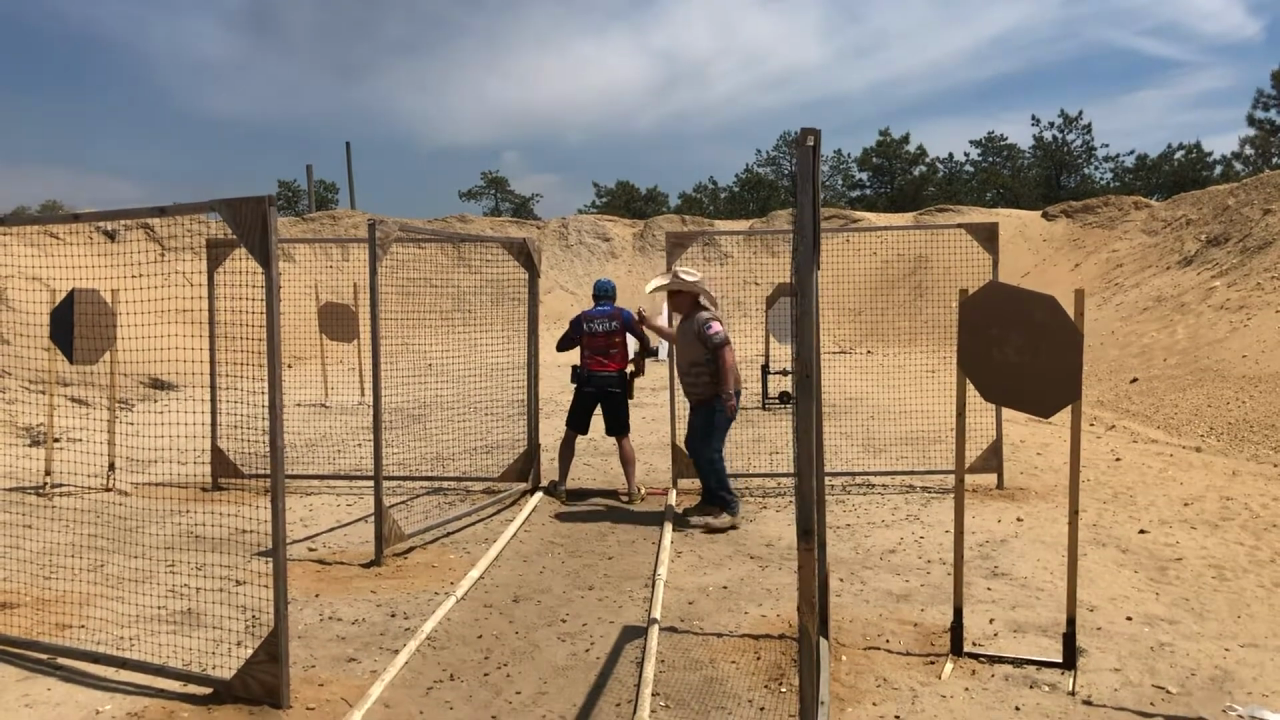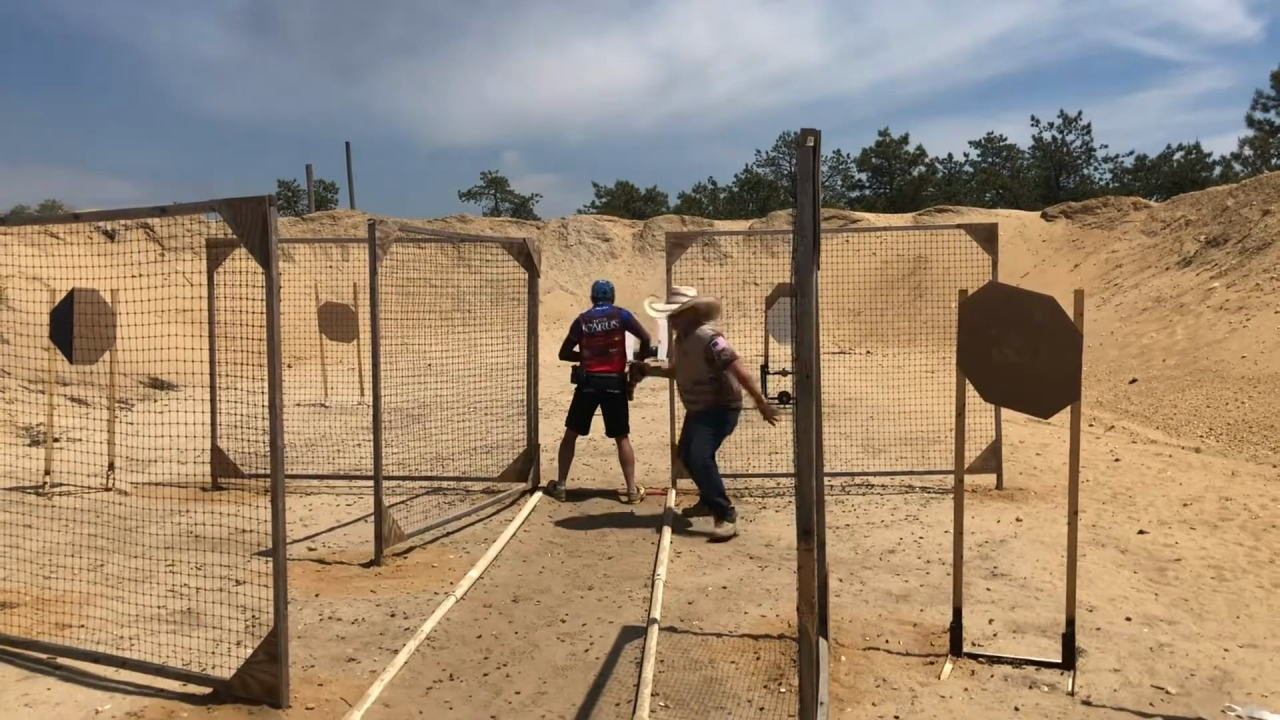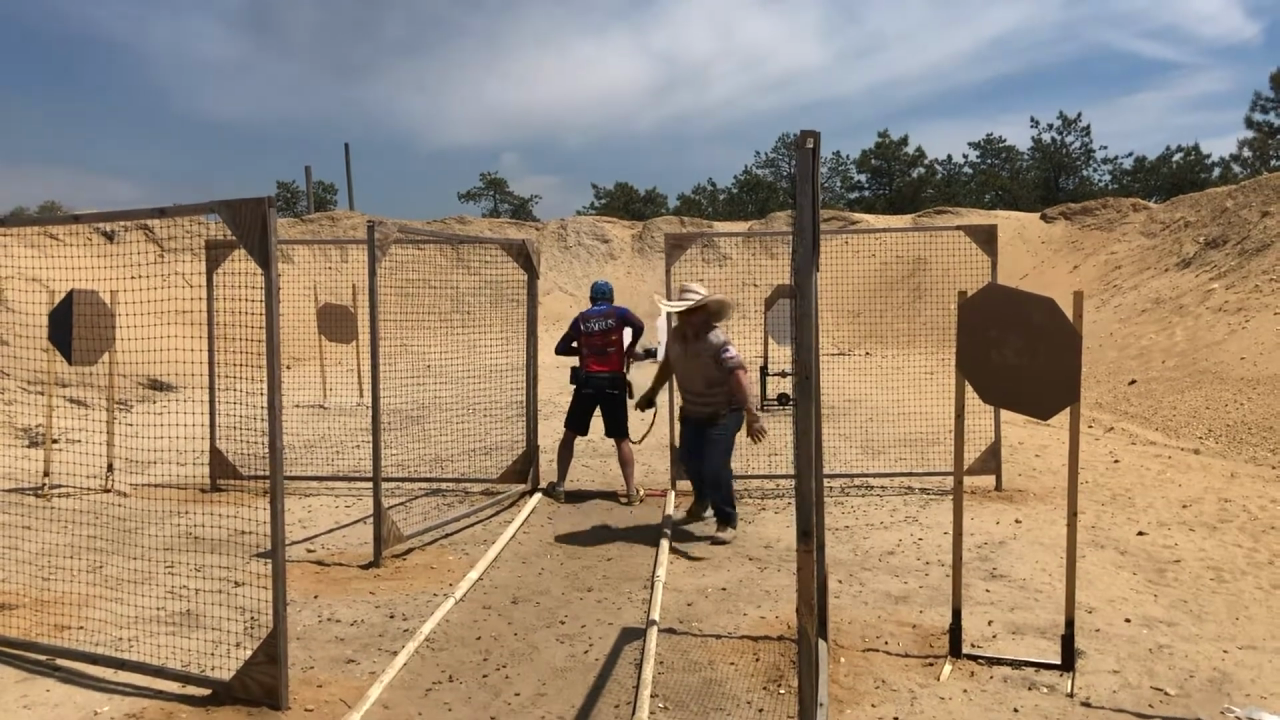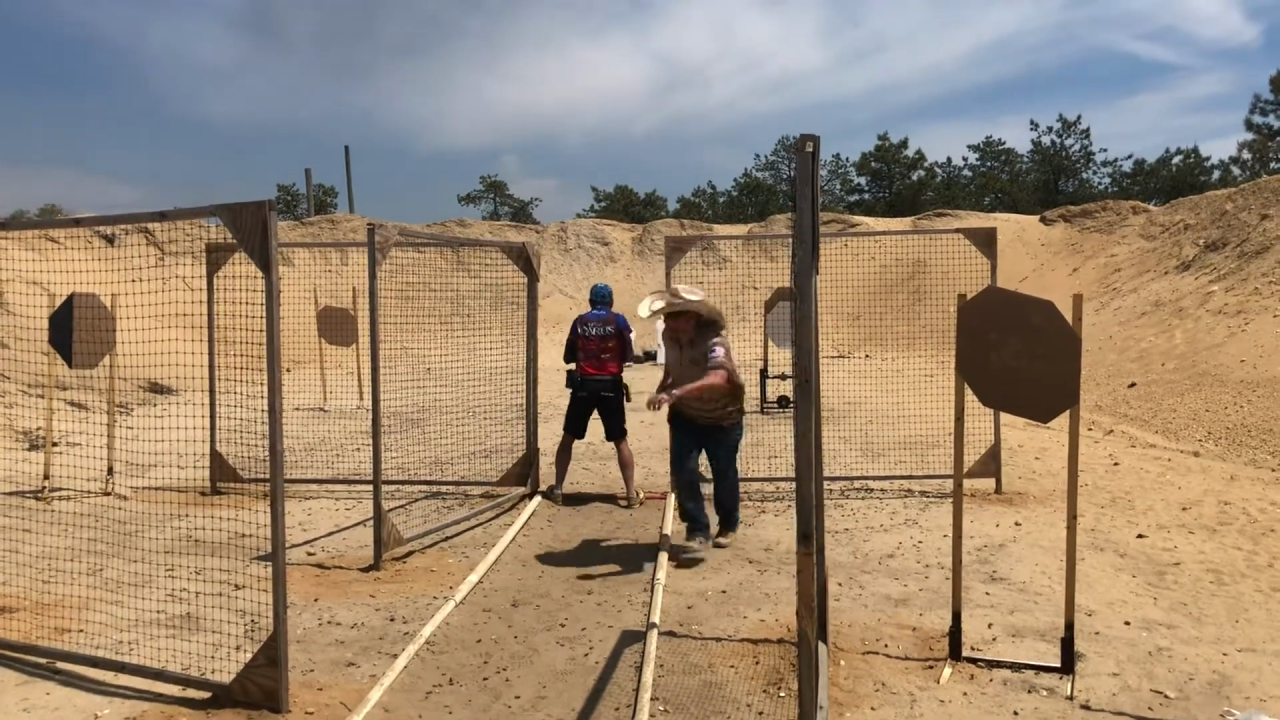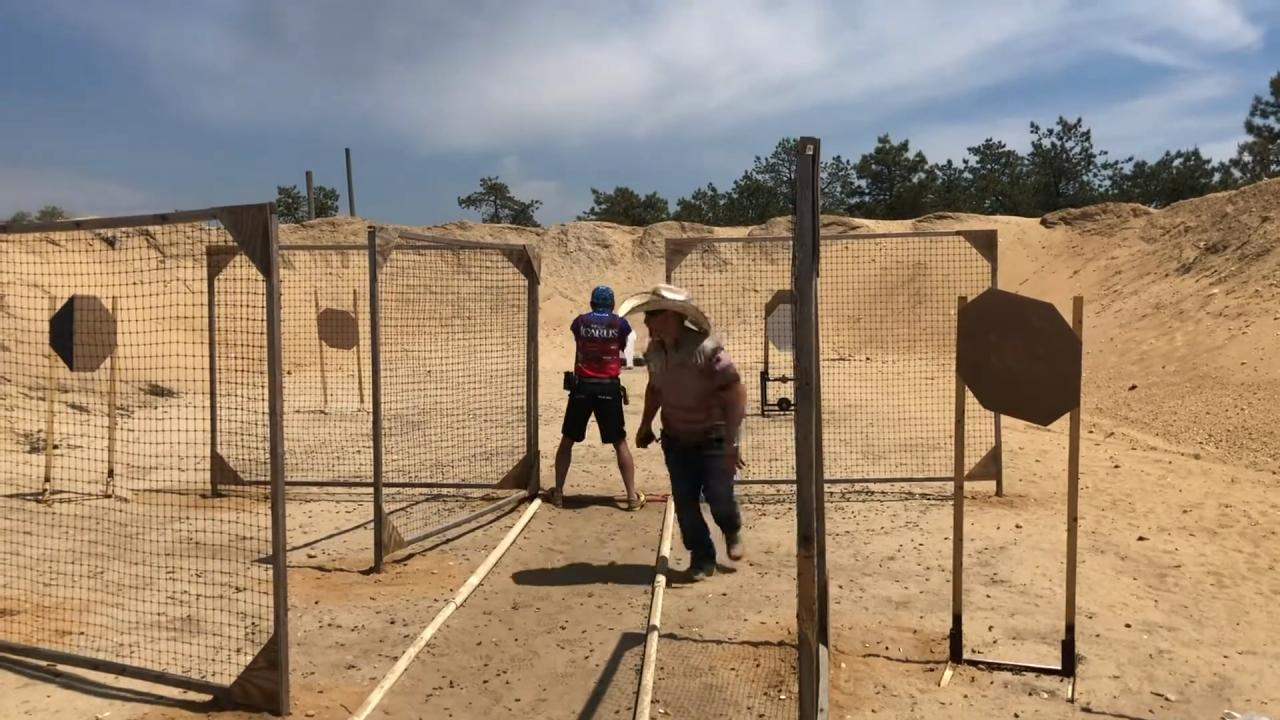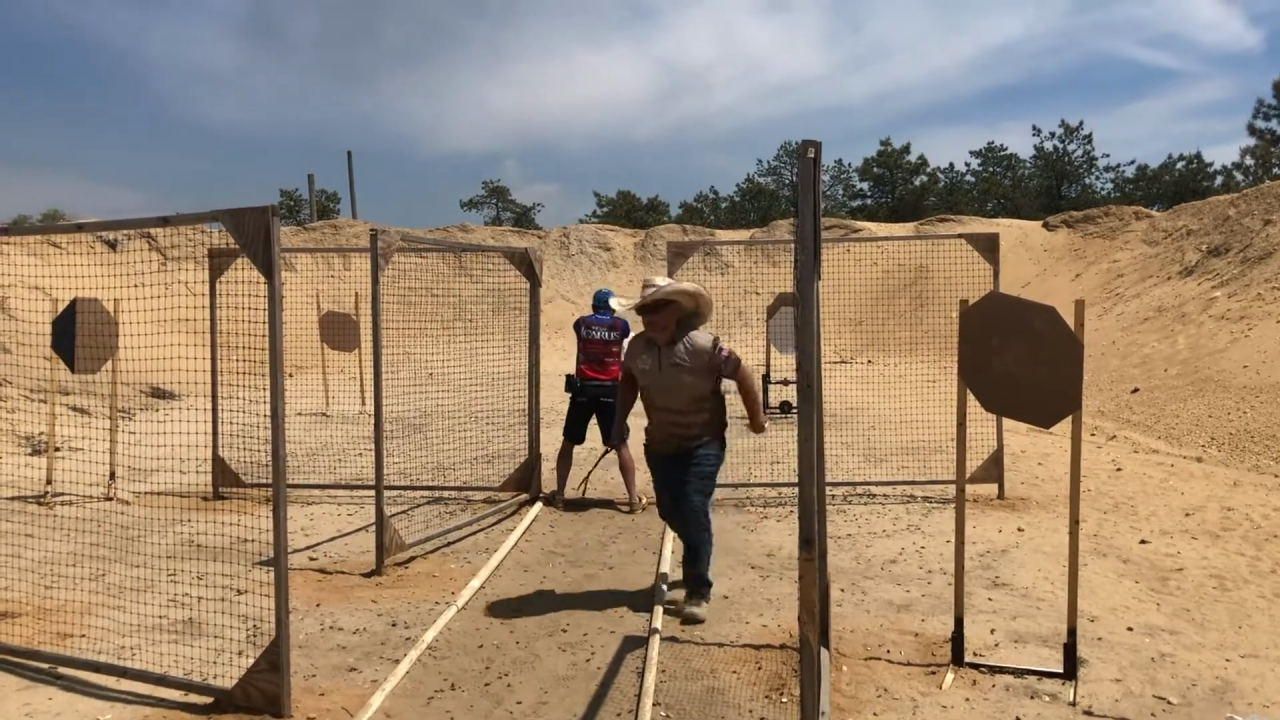
dt=0.2s
person 1, frame 1
left shoulder: (705, 320)
right shoulder: (688, 320)
left elbow: (726, 354)
right elbow: (677, 338)
left wrist: (728, 394)
right wrist: (649, 324)
left hip: (717, 399)
right hip: (702, 399)
left knee: (708, 451)
right knee: (695, 448)
left ankle: (729, 508)
right ankle: (711, 500)
person 1, frame 2
left shoulder: (707, 337)
right shoulder: (681, 338)
left elbow: (737, 368)
left wrist: (761, 402)
right wrist: (653, 369)
left hip: (719, 409)
right hip: (700, 409)
left knee: (699, 456)
right knee: (687, 453)
left ankle: (726, 515)
right ankle: (708, 502)
person 1, frame 3
left shoulder: (716, 341)
right shoulder: (676, 335)
left elbow: (739, 375)
right elbow: (668, 364)
left wrist: (751, 415)
right wrist: (651, 393)
left hip: (724, 412)
right hip: (693, 411)
left knee: (715, 466)
right knee: (690, 461)
left ankle: (727, 521)
right ankle: (701, 501)
person 1, frame 4
left shoulder: (713, 342)
right shoulder: (671, 336)
left elbow: (717, 380)
left wrist: (675, 393)
right wrist: (662, 386)
left hip: (722, 418)
right hip: (685, 416)
left knee: (724, 476)
right knee: (684, 472)
left ankle: (728, 524)
right ankle: (698, 532)
person 1, frame 5
left shoulder: (706, 348)
right shoulder: (655, 348)
left elbow: (736, 391)
left wrist: (732, 442)
right wrist: (645, 425)
left hip: (714, 437)
right hip: (677, 440)
left knee: (718, 496)
right knee: (685, 501)
left ankle: (732, 531)
right ankle: (702, 560)
person 1, frame 6
left shoulder: (703, 345)
right shoulder: (638, 346)
left elbow: (741, 375)
right elbow: (629, 380)
left wrist: (756, 416)
right wrist: (619, 421)
left hip: (703, 442)
right hip: (662, 444)
left knee: (694, 510)
right knee: (671, 512)
left ankle: (697, 592)
right ankle: (693, 573)
person 2, frame 1
left shoulder: (583, 318)
right shoulder: (622, 315)
left elbow: (561, 346)
right elbow: (645, 341)
right wrist: (640, 360)
left hip: (588, 382)
right hip: (615, 381)
left knee: (571, 434)
right knee: (622, 437)
left ankle: (561, 486)
right ankle: (633, 489)
person 2, frame 2
left shoulder: (582, 320)
right shoulder: (621, 315)
left elbow: (564, 354)
right elbow: (645, 339)
left hip: (588, 382)
right hip: (615, 382)
left knee: (570, 434)
right knee: (622, 438)
left ankle: (560, 485)
right ankle: (632, 489)
person 2, frame 3
left shoulder: (581, 319)
right shoulder: (618, 313)
left elbow: (560, 349)
right elbow: (639, 326)
right wrist: (631, 348)
left hip: (587, 383)
right hip: (613, 382)
left knee: (569, 435)
right knee: (621, 439)
left ankle: (559, 487)
right ankle: (632, 491)
person 2, frame 4
left shoulder: (579, 322)
right shoulder: (617, 320)
left elbow: (568, 357)
right elbow: (628, 355)
left hip: (583, 385)
right hip: (610, 385)
left knee: (568, 438)
right knee: (620, 441)
left ankle: (557, 490)
right ankle: (631, 493)
person 2, frame 5
left shoulder: (580, 321)
right shoulder: (620, 323)
left hip: (582, 387)
right hip: (608, 388)
left knee: (567, 441)
right knee: (620, 443)
left ankle: (558, 492)
right ankle: (632, 495)
person 2, frame 6
left shoulder: (581, 323)
right shoulder: (621, 325)
left hip: (583, 389)
right hip: (609, 390)
left knee: (568, 443)
right knee: (621, 445)
left ankle: (559, 495)
right ankle: (634, 498)
